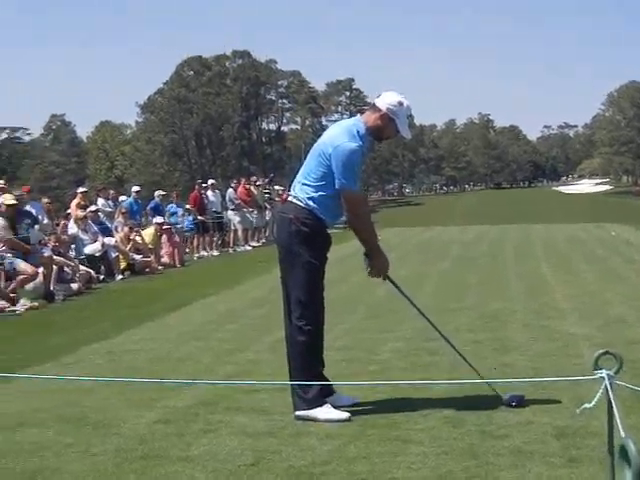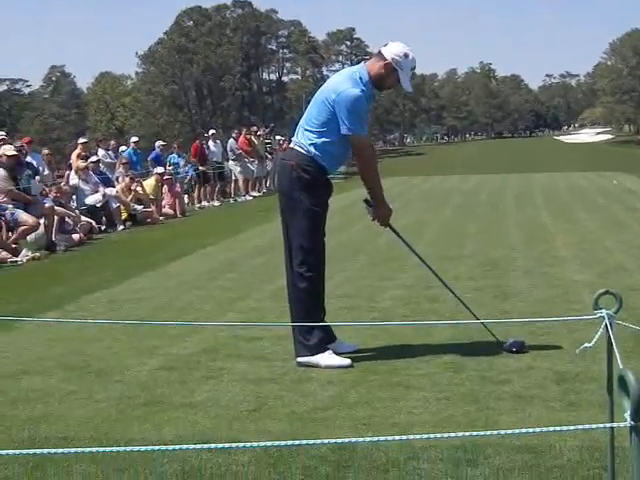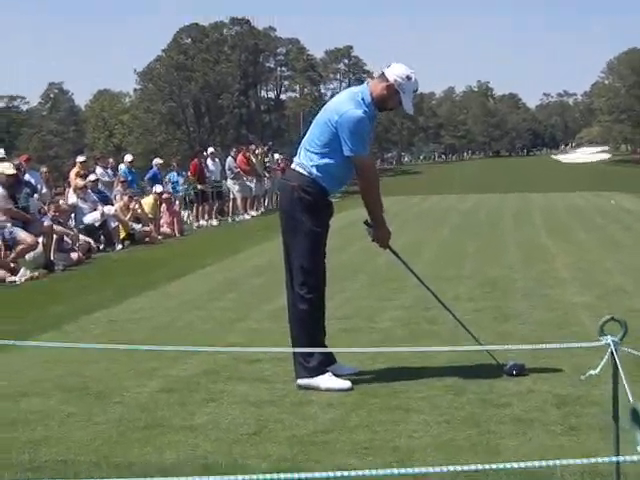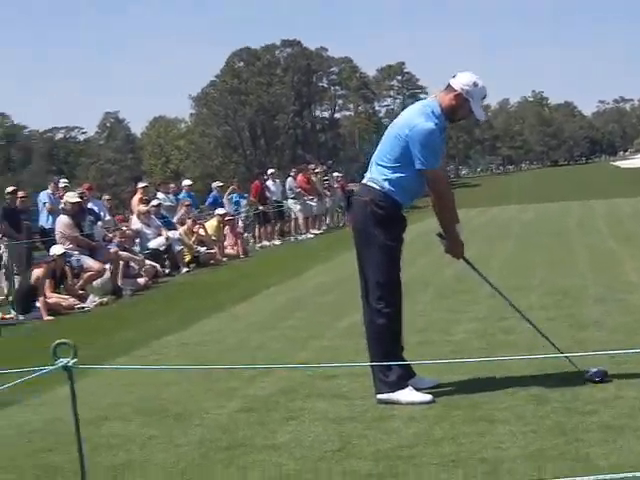
dt=0.3s
person 1, frame 1
left shoulder: (351, 131)
right shoulder: (348, 145)
left elbow: (358, 200)
right elbow: (353, 210)
left wrist: (374, 246)
right wrist: (375, 254)
left hip: (306, 225)
right hip: (301, 226)
left knee: (311, 312)
right knee: (304, 314)
left ankle: (317, 389)
right ankle: (307, 400)
person 1, frame 2
left shoulder: (358, 83)
right shoulder: (351, 91)
left elbow: (366, 148)
right elbow: (362, 154)
left wrist: (378, 196)
right wrist: (379, 202)
left hip: (309, 173)
right hip: (301, 173)
left knee: (311, 259)
right knee: (304, 261)
left ankle: (320, 336)
right ankle: (310, 347)
person 1, frame 3
left shoulder: (360, 104)
right shoulder: (354, 112)
left elbow: (368, 168)
right elbow: (364, 174)
left wrist: (379, 216)
right wrist: (378, 223)
left hip: (310, 193)
right hip: (303, 194)
left knee: (312, 281)
right knee: (306, 283)
left ankle: (319, 359)
right ankle: (310, 369)
person 1, frame 4
left shoulder: (429, 116)
right shoulder: (425, 126)
left elbow: (440, 180)
right elbow: (437, 187)
left wrist: (454, 224)
right wrist: (452, 236)
left hip: (383, 208)
right hip: (376, 209)
left knee: (388, 296)
right knee: (381, 298)
left ankle: (399, 372)
right ankle: (389, 383)
